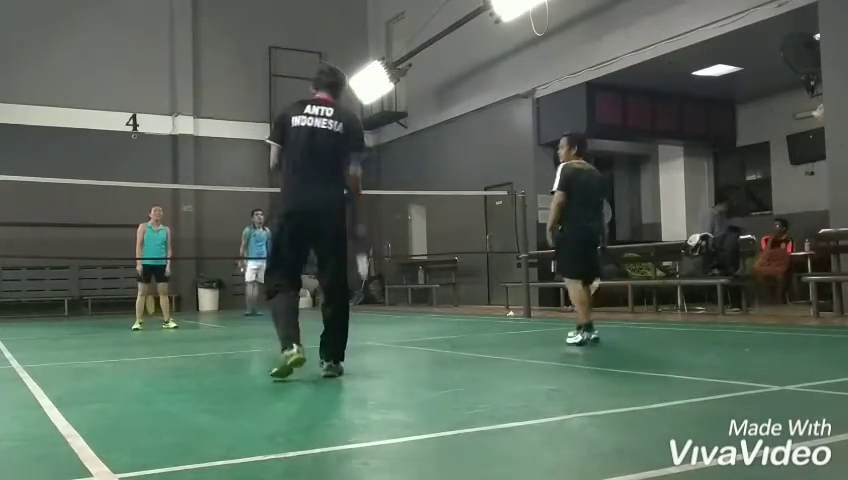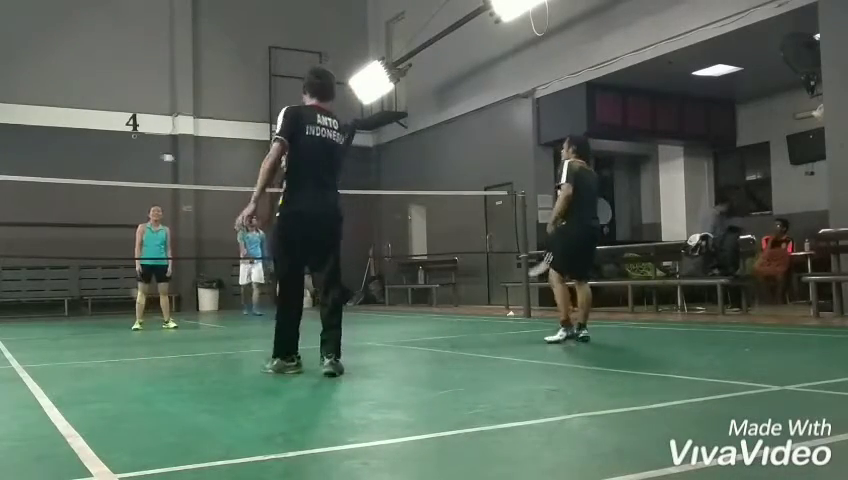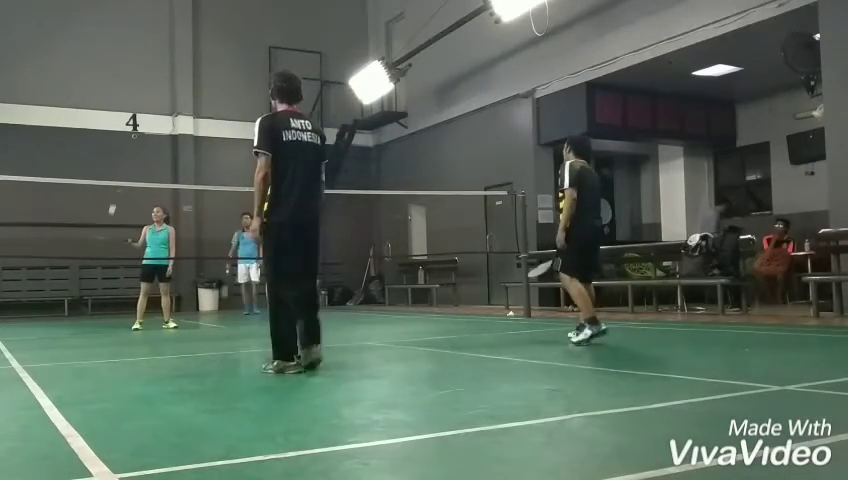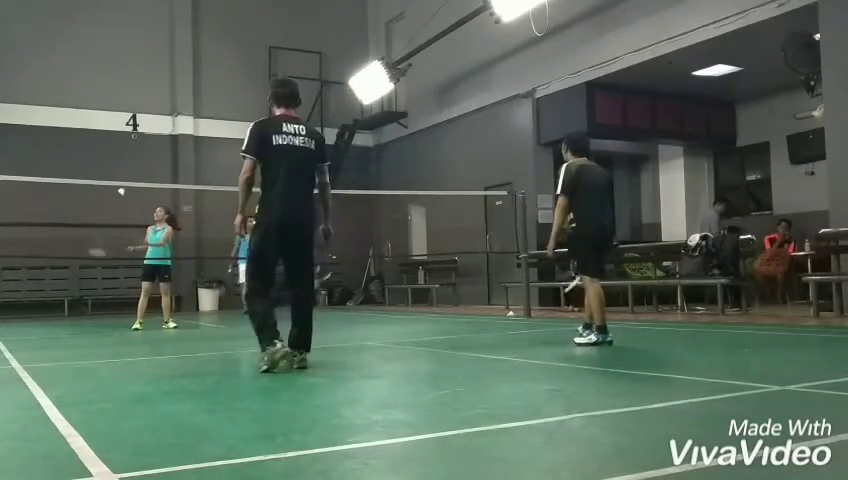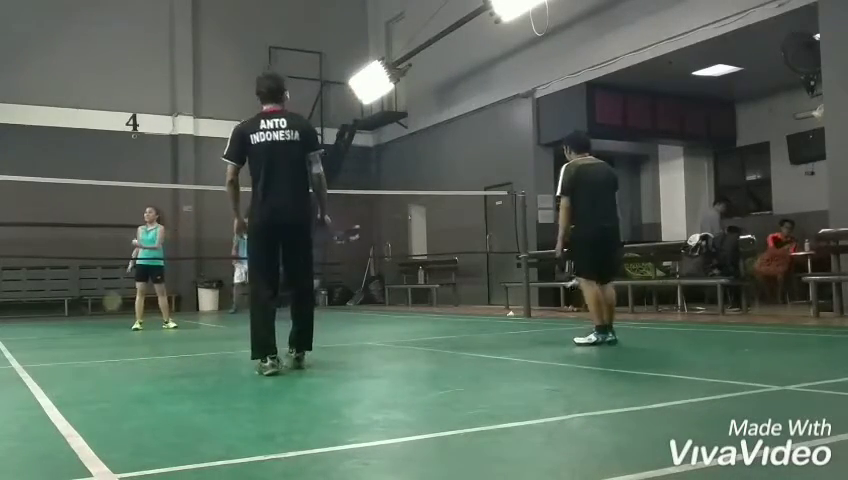
dt=0.4s
person 1, frame 1
left shoulder: (289, 113)
right shoulder: (349, 120)
left elbow: (275, 163)
right elbow: (353, 173)
left hip: (293, 208)
right hip: (331, 210)
left knee: (281, 282)
right knee: (334, 286)
left ankle: (290, 346)
right ankle: (331, 358)
person 1, frame 2
left shoulder: (293, 115)
right shoulder: (342, 129)
left elbow: (274, 158)
left wrist: (254, 202)
left hip: (296, 212)
right hip: (329, 215)
left knee: (290, 285)
right knee: (330, 286)
left ankle: (287, 356)
right ankle: (331, 354)
person 1, frame 3
left shoulder: (269, 123)
right shoulder: (316, 131)
left elbow: (263, 172)
left wrist: (258, 215)
left hip: (281, 217)
right hip: (309, 218)
left knee: (281, 286)
right knee: (306, 283)
left ankle: (286, 357)
right ankle: (310, 345)
person 1, frame 4
left shoulder: (261, 129)
right shoulder: (314, 135)
left elbow: (247, 175)
right elbow: (324, 182)
left wrist: (241, 212)
right wrist: (326, 221)
left hip: (271, 219)
right hip: (303, 221)
left knee: (259, 285)
right knee: (302, 287)
left ankle: (272, 342)
right ankle: (298, 351)
person 1, frame 5
left shoulder: (244, 130)
right shoulder: (302, 125)
left elbow: (231, 179)
right elbow: (317, 173)
left wrist: (237, 215)
right wrist: (323, 210)
left hip: (263, 218)
right hip: (298, 216)
left knee: (263, 288)
right knee: (301, 285)
left ankle: (267, 357)
right ankle: (299, 351)
person 2, frame 1
left shoulder: (565, 168)
right shoulder: (595, 173)
left elbow: (559, 200)
right elbow: (600, 207)
left wrist: (550, 228)
right wrist: (602, 235)
left hip: (572, 232)
right hip: (592, 232)
left knee: (572, 281)
right knee: (586, 281)
left ankle: (585, 329)
right ankle: (584, 329)
person 2, frame 2
left shoulder: (569, 165)
right shoulder: (591, 173)
left elbow: (566, 193)
left wrist: (552, 221)
left hip: (573, 229)
right hip: (590, 229)
left knee: (556, 275)
right knee: (581, 280)
left ankle: (566, 326)
right ankle: (582, 328)
person 2, frame 3
left shoulder: (570, 166)
right shoulder: (591, 173)
left elbow: (571, 197)
left wrist: (561, 228)
left hip: (578, 229)
right hip: (594, 229)
left knee: (568, 277)
right knee: (584, 279)
left ankle: (593, 323)
right ankle: (583, 327)
person 2, frame 4
left shoulder: (569, 168)
right shoulder: (600, 171)
left elbow: (563, 205)
left wrist: (553, 237)
left hip: (586, 230)
right hip: (605, 229)
left knee: (589, 279)
right knee: (593, 278)
left ankle: (601, 331)
right ankle: (588, 325)
person 2, frame 5
left shoulder: (570, 169)
right shoulder: (606, 168)
left elbow: (565, 206)
right elbow: (611, 199)
left wrist: (561, 238)
left hip: (585, 232)
right hip: (610, 231)
left knee: (587, 281)
right knee: (605, 281)
left ankle: (600, 331)
right ankle: (609, 330)
